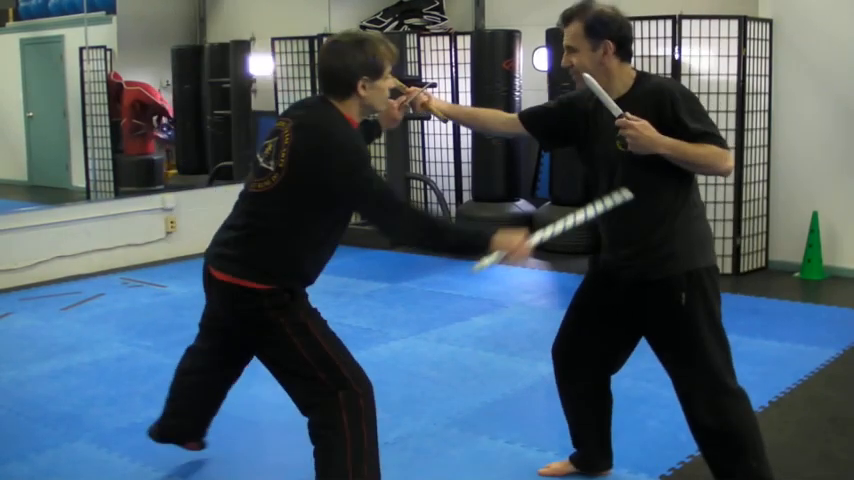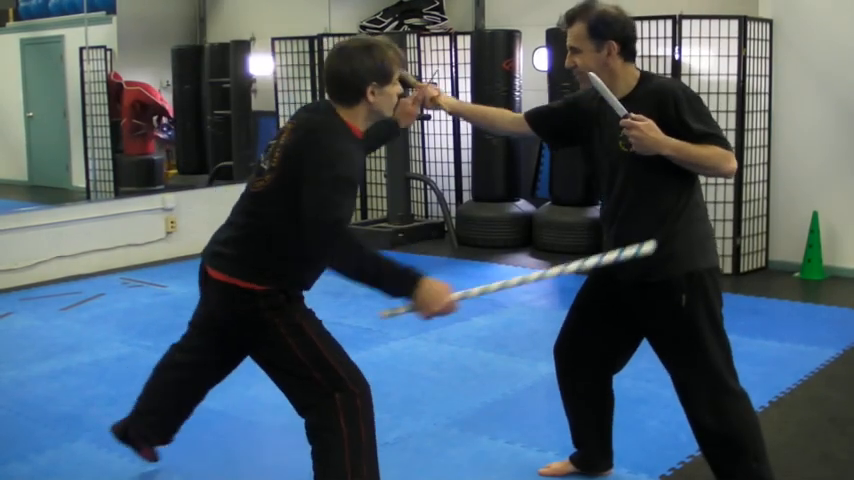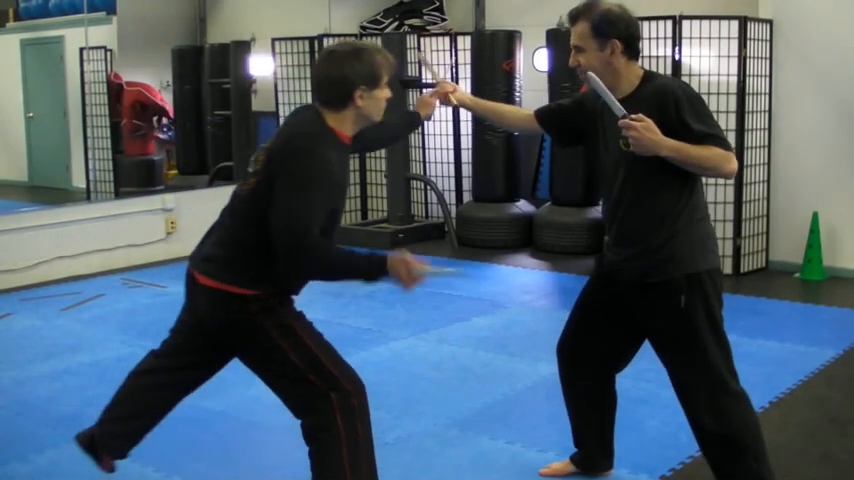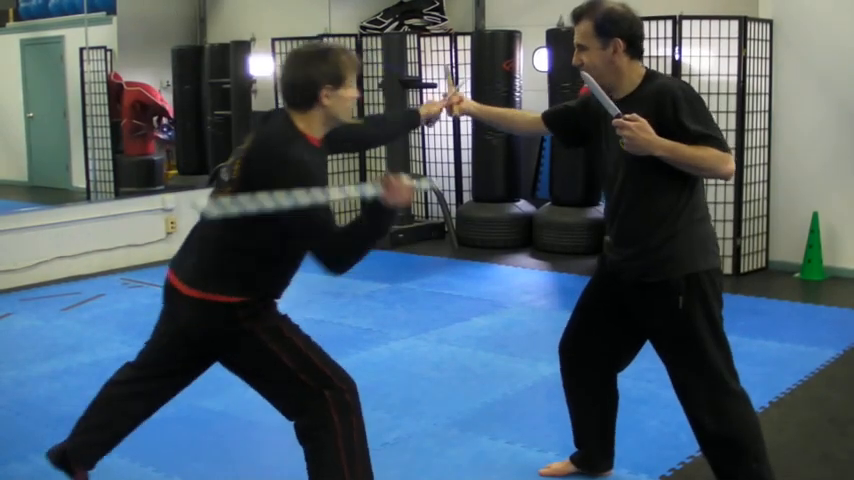
dt=0.1s
person 1, frame 1
left shoulder: (664, 94)
right shoulder: (582, 107)
left elbow: (723, 161)
right elbow: (511, 123)
left wrist: (658, 142)
right wrist: (445, 109)
left hip: (678, 267)
right hip: (617, 265)
left knee: (709, 386)
right knee: (574, 357)
person 1, frame 2
left shoulder: (667, 95)
right shoulder: (587, 107)
left elbow: (725, 162)
right elbow: (517, 123)
left wrist: (661, 143)
right wrist: (453, 105)
left hip: (680, 268)
right hip: (619, 265)
left knee: (709, 386)
right knee: (577, 355)
person 1, frame 3
left shoulder: (669, 95)
right shoulder: (593, 107)
left elbow: (727, 163)
right elbow: (528, 120)
left wrist: (661, 144)
right wrist: (465, 100)
left hip: (681, 269)
right hip: (620, 265)
left knee: (710, 388)
right knee: (579, 355)
person 1, frame 4
left shoulder: (670, 94)
right shoulder: (598, 105)
left elbow: (724, 165)
right elbow: (536, 123)
left wrist: (655, 144)
right wrist: (471, 107)
left hip: (680, 269)
right hip: (623, 264)
left knee: (710, 387)
right knee: (581, 354)
person 2, frame 1
left shoulder: (309, 117)
right shoulder: (332, 142)
right elbow: (395, 218)
left wrist: (376, 123)
right wrist: (488, 241)
left hip: (225, 269)
right hip: (261, 287)
left knee: (217, 349)
right knee: (344, 394)
left ankle: (177, 425)
person 2, frame 2
left shoulder: (318, 117)
right shoulder: (329, 147)
right elbow: (332, 242)
left wrist: (396, 123)
right wrist: (413, 285)
left hip: (225, 270)
right hip: (255, 288)
left knee: (196, 357)
right knee: (340, 395)
left ankle: (141, 430)
person 2, frame 3
left shoulder: (310, 121)
right shoulder: (311, 153)
left elbow: (360, 138)
right elbow: (299, 250)
left wrist: (414, 117)
right wrist: (385, 265)
left hip: (212, 277)
right hip: (244, 295)
left knee: (176, 363)
right knee: (338, 395)
left ankle: (105, 439)
person 2, frame 4
left shoulder: (281, 131)
right shoulder: (290, 161)
left elbow: (354, 134)
right elbow: (336, 255)
left wrist: (415, 117)
right wrist: (386, 206)
left hip: (187, 286)
right hip: (228, 303)
left knee: (150, 373)
right knee: (327, 398)
